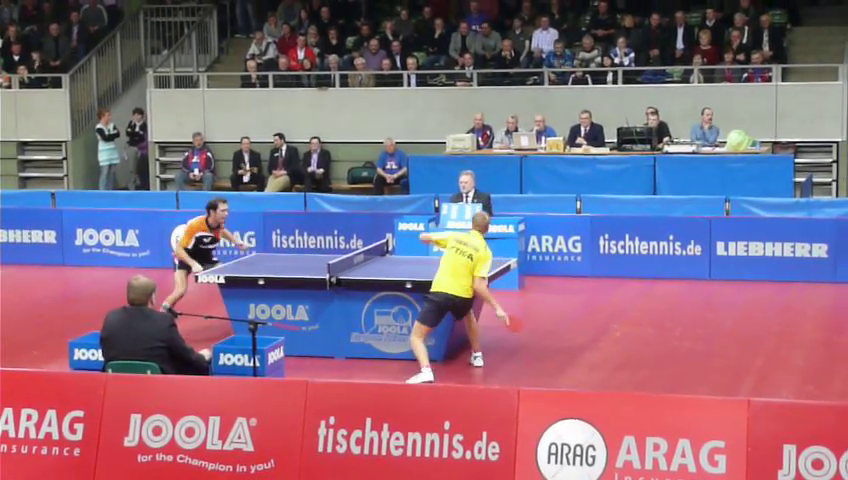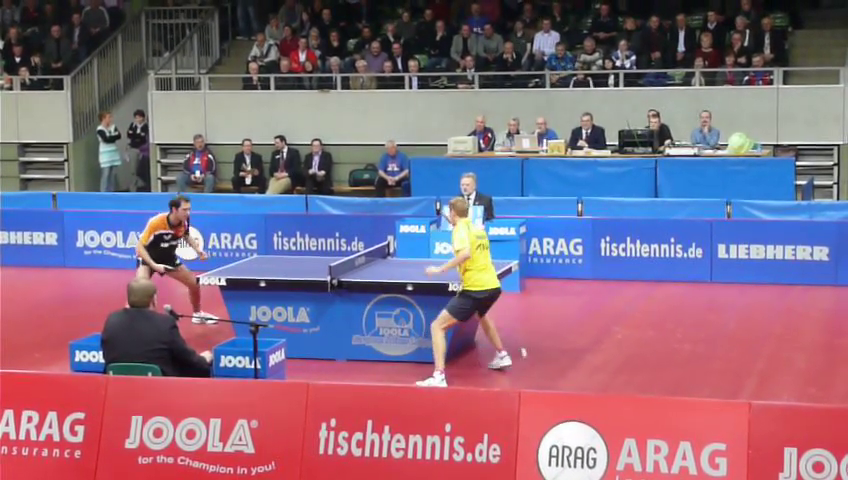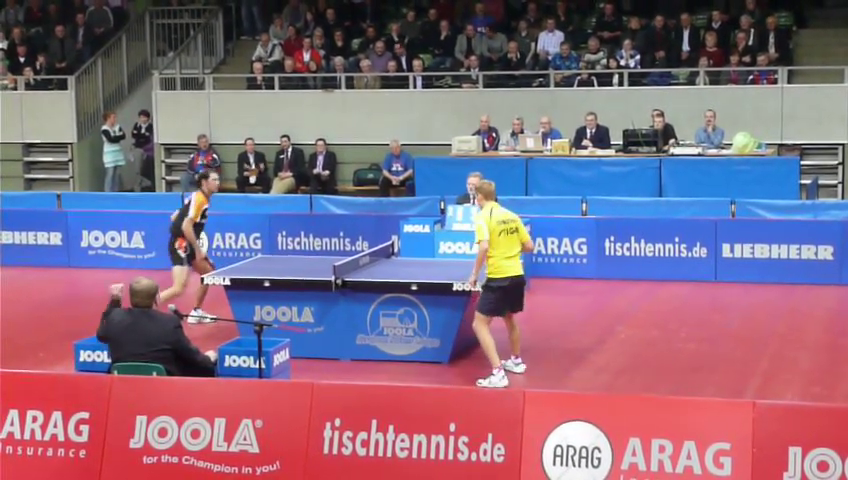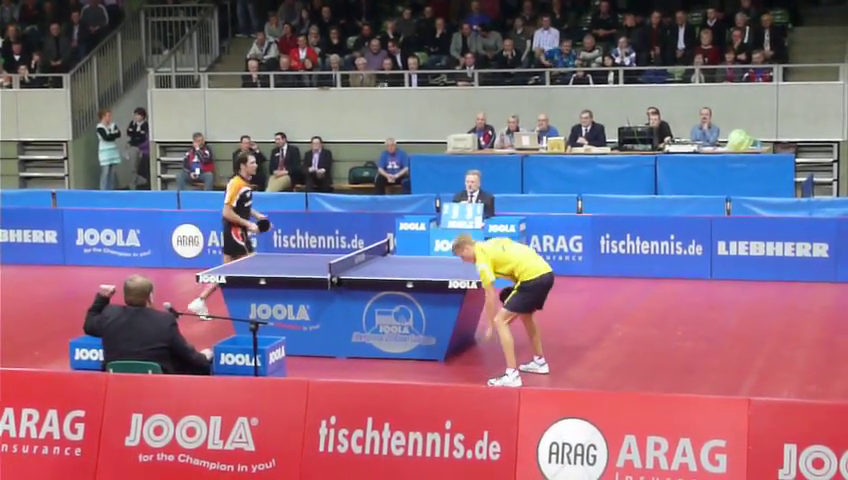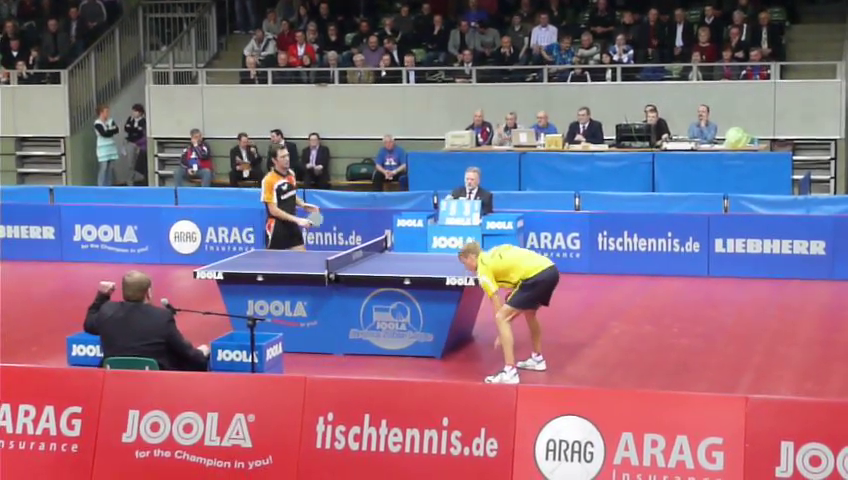
dt=0.5s
person 1, frame 1
left shoulder: (453, 236)
right shoulder: (485, 251)
left elbow: (424, 237)
right elbow: (479, 288)
left wrist: (436, 240)
right wrist: (497, 308)
left hip: (439, 293)
right hip: (462, 296)
left knee: (416, 336)
right knee: (467, 316)
left ankle: (425, 371)
right ankle: (476, 355)
person 1, frame 2
left shoulder: (459, 230)
right shoulder: (478, 230)
left elbow: (465, 254)
left wrist: (440, 269)
left hip: (476, 290)
right hip: (493, 287)
left knee: (438, 327)
right knee: (481, 314)
left ankle: (439, 376)
right ankle: (501, 356)
person 1, frame 3
left shoulder: (483, 217)
right shoulder: (513, 216)
left elbow: (484, 247)
right elbow: (529, 247)
left wrist: (474, 275)
left hip: (498, 278)
right hip: (517, 275)
left knee: (480, 325)
right knee: (509, 318)
left ankle: (498, 374)
right ankle: (516, 362)
person 1, frame 4
left shoulder: (482, 258)
right shoulder: (496, 243)
left elbow: (490, 294)
right elbow: (529, 252)
left wrist: (490, 325)
left hip: (533, 279)
right hip: (546, 272)
left knee: (500, 321)
right knee: (526, 315)
left ankle: (511, 374)
right ankle: (540, 361)
person 1, frame 5
left shoulder: (483, 268)
right shoulder: (498, 251)
left elbow: (499, 305)
left wrist: (500, 338)
left hip: (535, 276)
right hip: (550, 270)
left knee: (502, 319)
right knee: (529, 312)
left ankle: (510, 372)
right ankle: (538, 359)
person 2, frame 1
left shoulder: (221, 222)
right shoulder: (194, 225)
right elbow: (178, 250)
left wrist: (237, 242)
right wrist: (193, 264)
left hip: (206, 258)
right hip: (185, 258)
right knee: (181, 291)
person 2, frame 2
left shoulder: (184, 222)
right shoulder: (156, 222)
right elbow: (140, 247)
left wrist: (198, 250)
right wrist: (153, 265)
left hip: (168, 257)
right hip: (148, 258)
left knee: (195, 284)
left ankle: (198, 314)
person 2, frame 3
left shoulder: (201, 198)
right shoulder: (199, 199)
left elbow: (175, 217)
right elbow: (186, 226)
right wrist: (198, 250)
left hip: (185, 244)
right hip: (181, 244)
left knee: (209, 274)
right knee: (179, 288)
left ankle: (196, 311)
person 2, frame 4
left shoulder: (246, 183)
right shoulder: (236, 184)
right elbow: (227, 213)
left wrist: (257, 216)
right wrist: (248, 224)
left hip: (237, 232)
right hip: (235, 232)
left ankle: (200, 302)
person 2, frame 5
left shoulder: (291, 174)
right shoulder: (269, 180)
right elbow: (273, 210)
left wrist: (303, 205)
right wrist: (296, 219)
left hip: (292, 224)
right hip: (276, 225)
person 3, frame 1
left shoulder: (111, 318)
right shoulder: (164, 321)
left elbow: (107, 354)
right elbow: (185, 355)
right wrist: (203, 358)
right knee: (201, 367)
person 3, frame 2
left shoulder: (113, 320)
right shoulder: (165, 323)
left elbow: (107, 356)
right elbow: (186, 357)
right wrist: (204, 360)
right knee: (204, 368)
person 3, frame 3
left shoulder: (116, 318)
right shoulder: (169, 322)
left elbow: (102, 335)
right elbow: (190, 356)
left wrist: (114, 301)
right wrist: (208, 359)
right knee: (207, 368)
person 3, frame 4
left shoulder: (110, 315)
right shoulder: (165, 320)
left elbow: (89, 326)
right elbow: (186, 354)
left wrist: (101, 298)
right wrist: (204, 357)
right knee: (203, 366)
person 3, frame 5
left shoulder: (107, 311)
right shoulder: (162, 316)
left elbow: (89, 325)
right elbow: (184, 351)
left wrist: (102, 295)
right wrist: (201, 354)
right knee: (200, 362)
